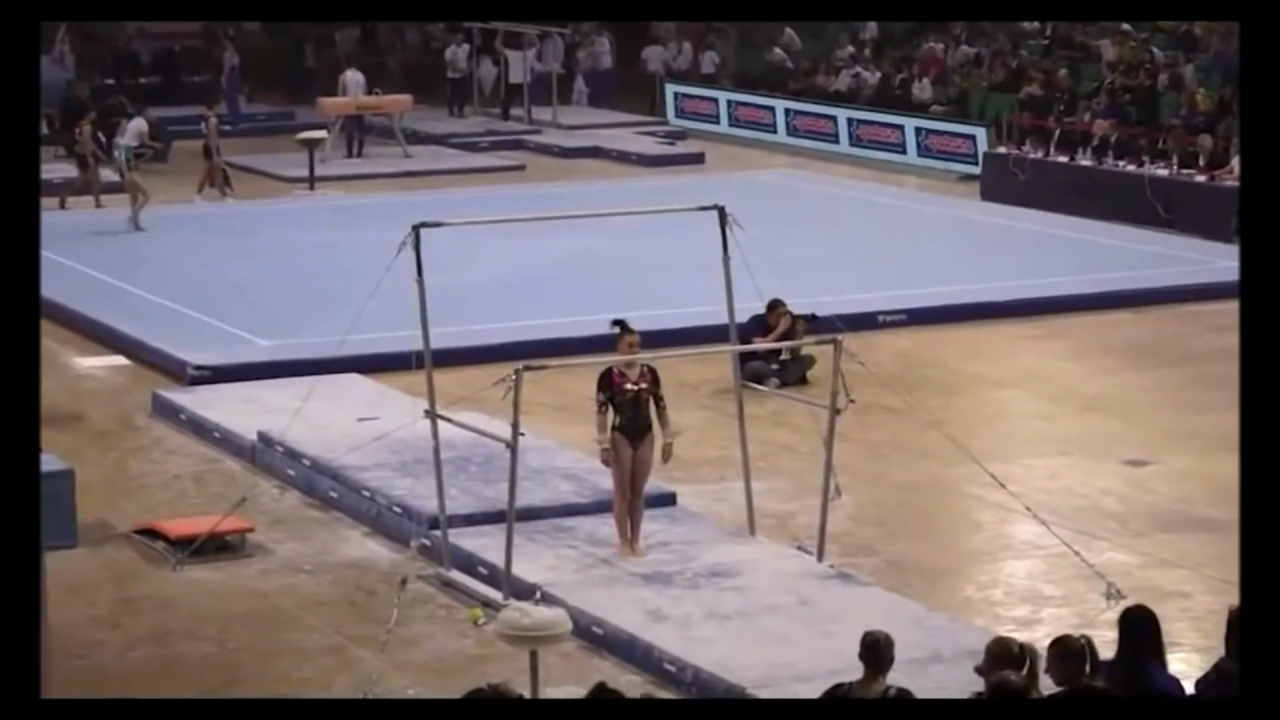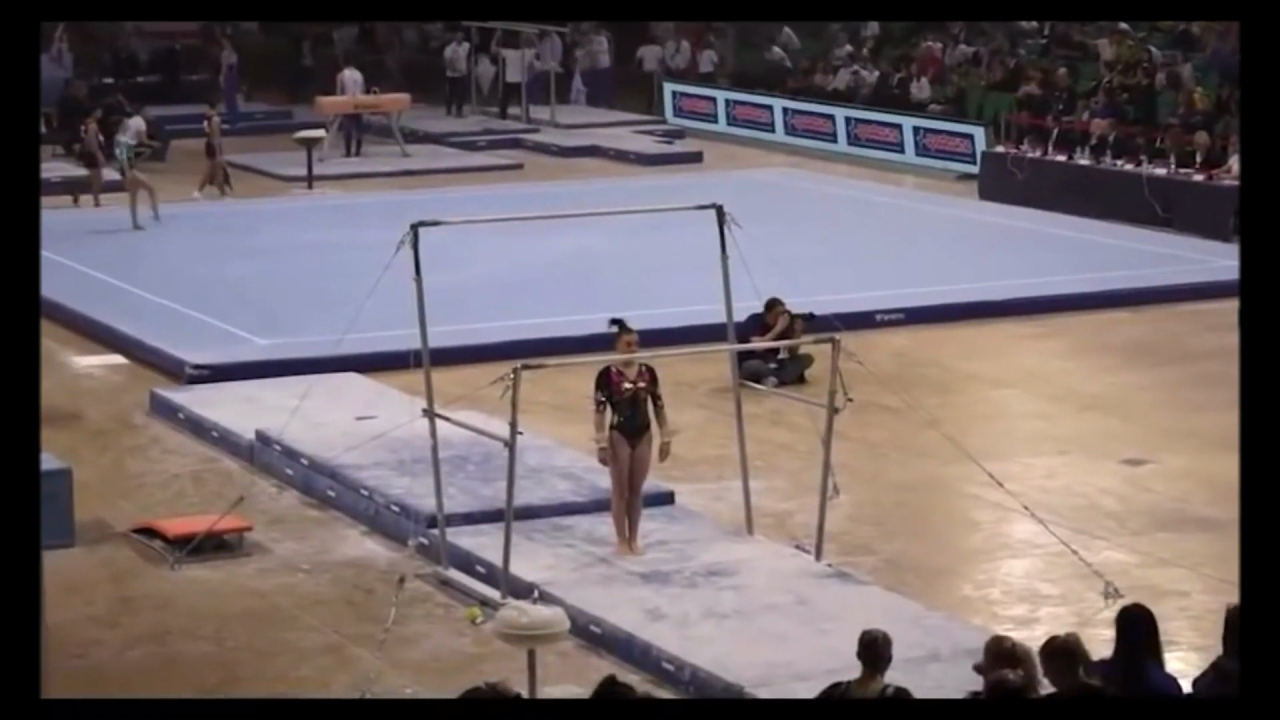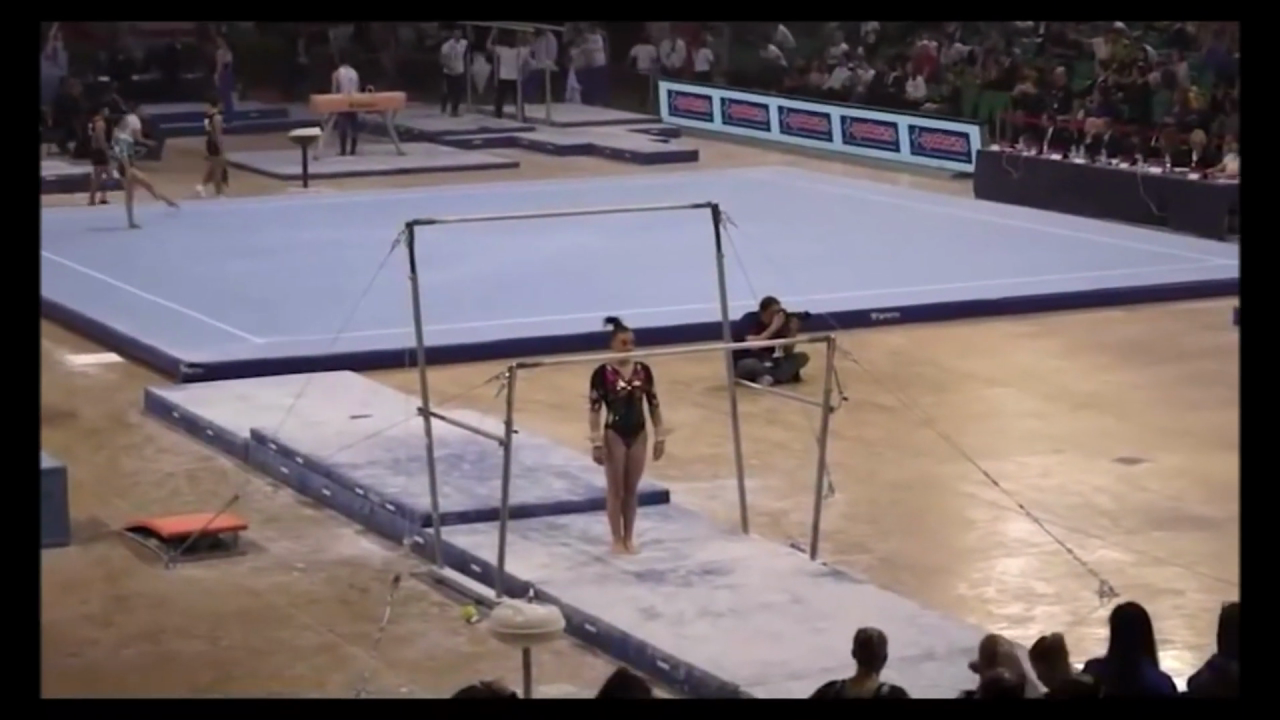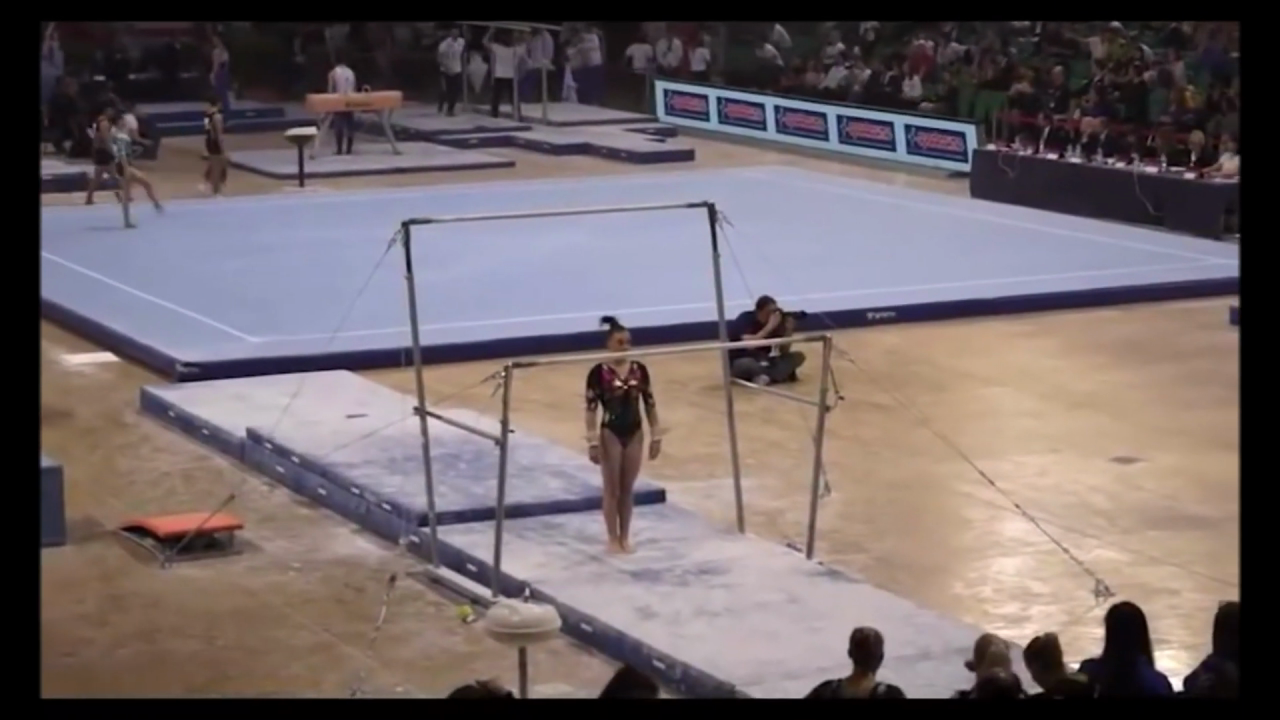
dt=0.1s
person 1, frame 1
left shoulder: (650, 373)
right shoulder: (609, 376)
left elbow: (661, 407)
right elbow: (602, 412)
left wrist: (668, 438)
right wrist: (604, 444)
left hip: (645, 437)
right hip: (621, 438)
left knee: (638, 492)
right knee: (622, 492)
left ankle: (636, 540)
right ankle: (624, 542)
person 1, frame 2
left shoulder: (648, 372)
right shoulder: (607, 375)
left elbow: (659, 406)
right elbow: (600, 411)
left wrist: (665, 437)
right wrist: (601, 443)
left hip: (643, 435)
right hip: (619, 436)
left knee: (636, 491)
right knee: (621, 491)
left ankle: (634, 539)
right ankle: (622, 540)
person 1, frame 3
left shoulder: (644, 371)
right shoulder: (602, 373)
left elbow: (654, 405)
right elbow: (595, 409)
left wrist: (660, 436)
right wrist: (597, 442)
left hip: (638, 434)
right hip: (614, 435)
left knee: (631, 490)
right knee: (616, 490)
left ankle: (629, 538)
right ankle: (617, 539)
person 1, frame 4
left shoulder: (640, 370)
right shoulder: (599, 372)
left elbow: (650, 404)
right elbow: (591, 409)
left wrist: (656, 436)
right wrist: (593, 442)
left hip: (635, 433)
right hip: (611, 434)
left knee: (628, 489)
right knee: (612, 489)
left ankle: (625, 537)
right ankle: (613, 538)
